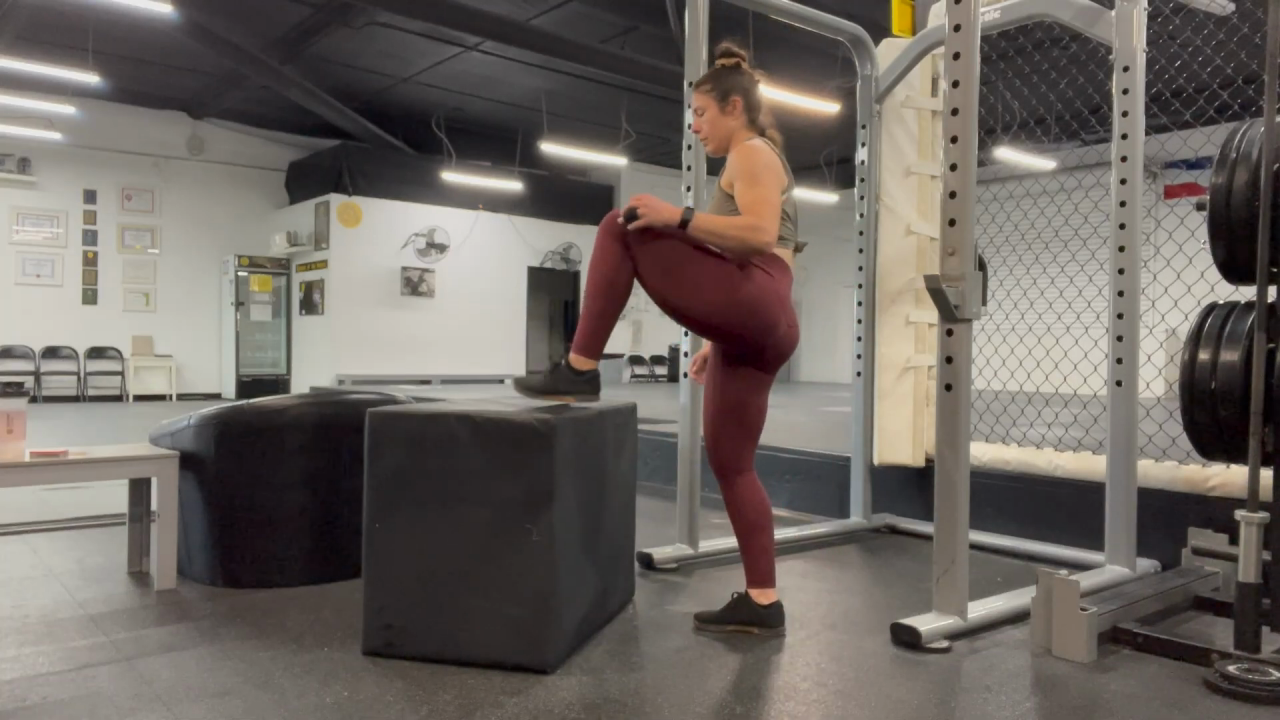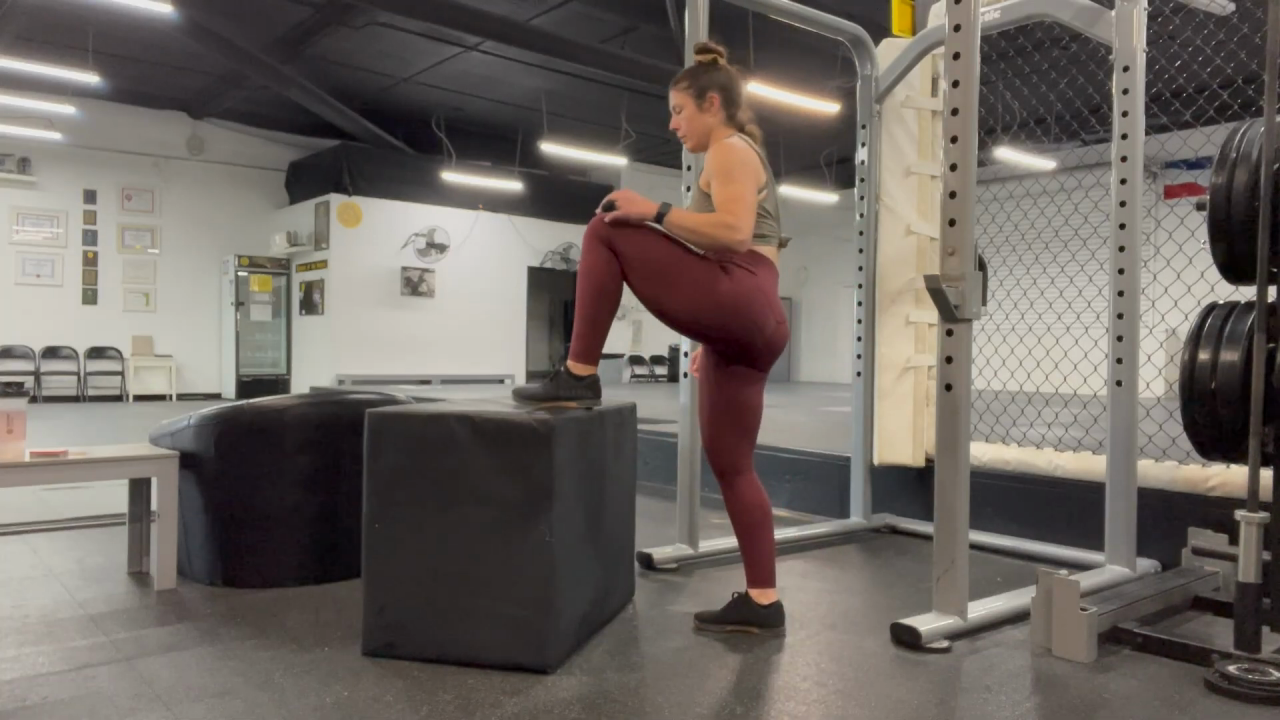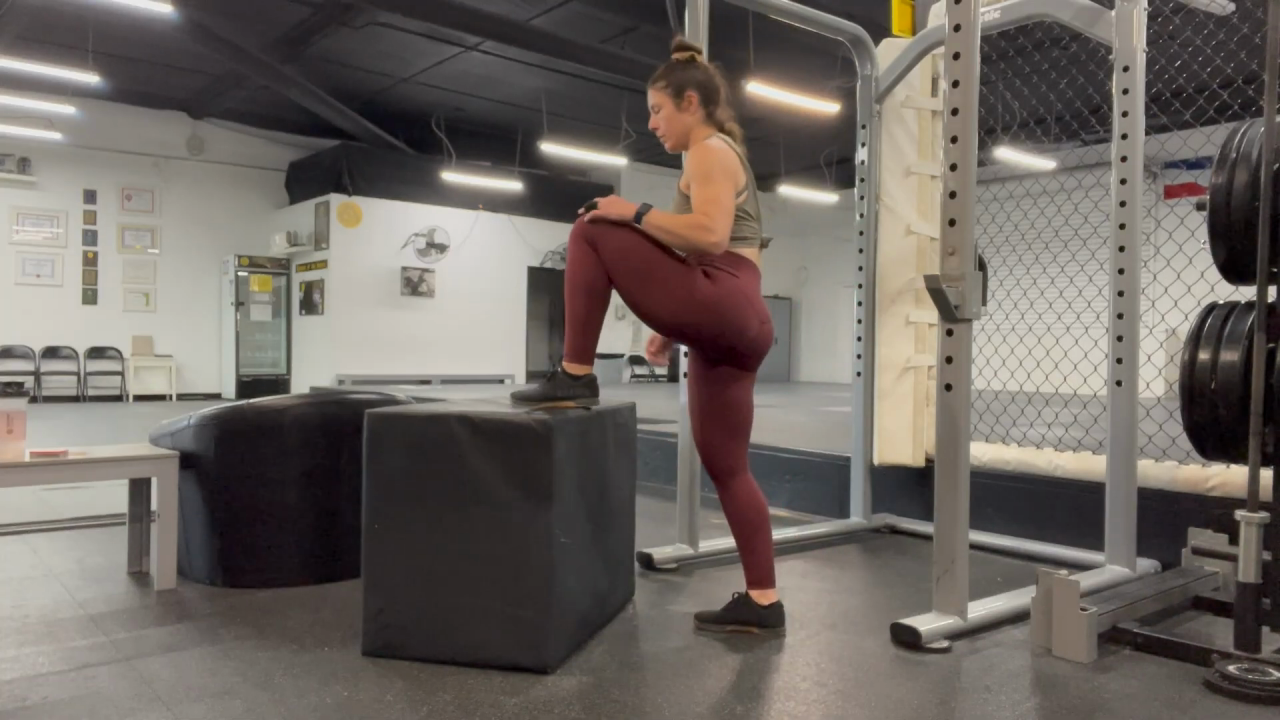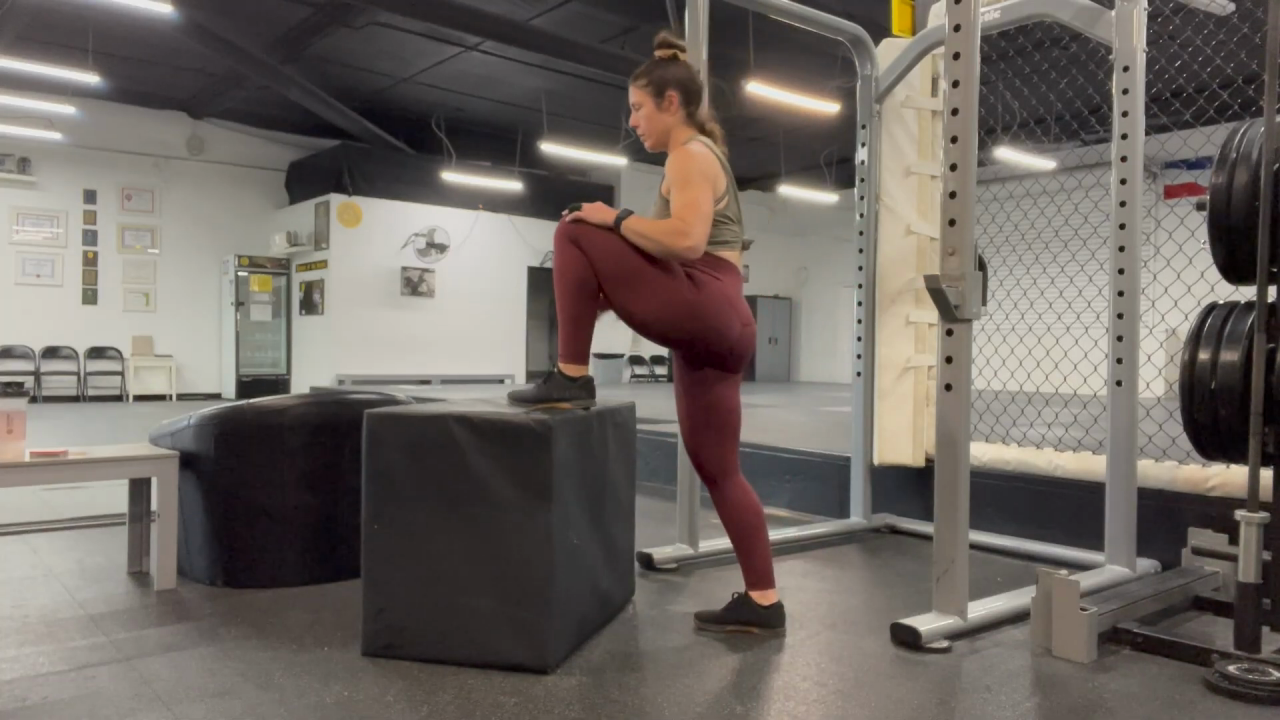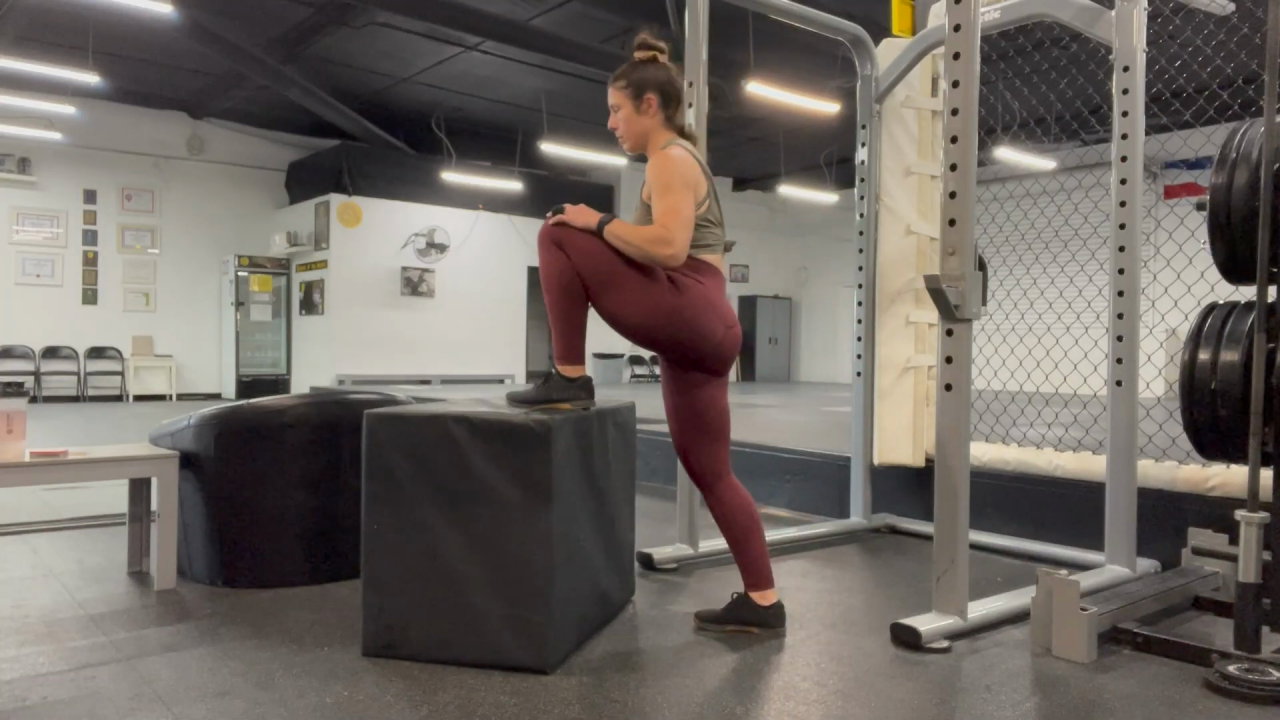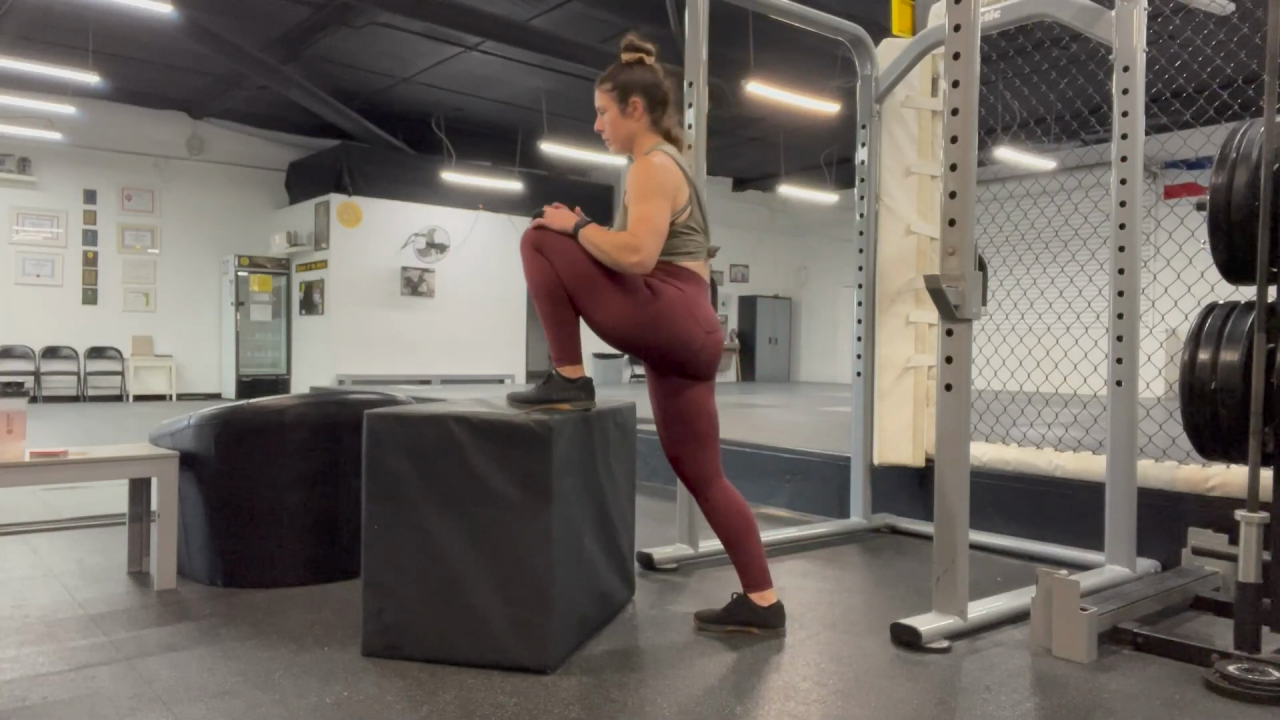
dt=0.2s
person 1, frame 1
left shoulder: (752, 153)
right shoulder: (753, 161)
left elbow: (761, 235)
left wrist: (679, 217)
right wrist: (715, 342)
left hip: (750, 308)
right hip: (761, 329)
left knee: (621, 229)
right knee: (731, 464)
left ankle: (581, 368)
right ankle: (762, 602)
person 1, frame 2
left shoulder: (730, 151)
right shoulder: (740, 157)
left elbow: (734, 234)
left wrist: (657, 212)
right wrist: (708, 337)
left hip: (736, 308)
right hip: (753, 327)
left knee: (607, 232)
right knee: (731, 466)
left ankle: (580, 376)
right ankle: (762, 603)
person 1, frame 3
left shoulder: (708, 152)
right shoulder: (722, 156)
left elbow: (709, 237)
left wrist: (636, 214)
right wrist: (674, 327)
left hip: (720, 312)
right hip: (737, 327)
left knee: (592, 233)
right knee: (726, 467)
left ankle: (575, 377)
right ankle: (762, 602)
person 1, frame 4
left shoulder: (689, 155)
right shoulder: (702, 156)
left elbow: (687, 241)
left wrist: (617, 220)
right wrist: (615, 286)
left hip: (702, 315)
right hip: (721, 328)
left knee: (575, 235)
right knee: (718, 471)
left ankle: (571, 378)
right ankle: (762, 602)
person 1, frame 5
left shoulder: (670, 160)
right shoulder: (681, 159)
left elbow: (668, 249)
left wrist: (599, 224)
right wrist: (603, 237)
left hip: (685, 318)
right hip: (707, 330)
left knee: (558, 235)
right knee: (711, 472)
left ankle: (569, 379)
right ankle: (762, 602)
person 1, frame 6
left shoulder: (652, 166)
right shoulder: (667, 164)
left elbow: (636, 258)
left wrist: (574, 230)
right wrist: (588, 234)
left hip: (665, 322)
right hip: (691, 334)
left knee: (539, 241)
right knee: (702, 475)
left ankle: (568, 380)
right ankle: (761, 601)
